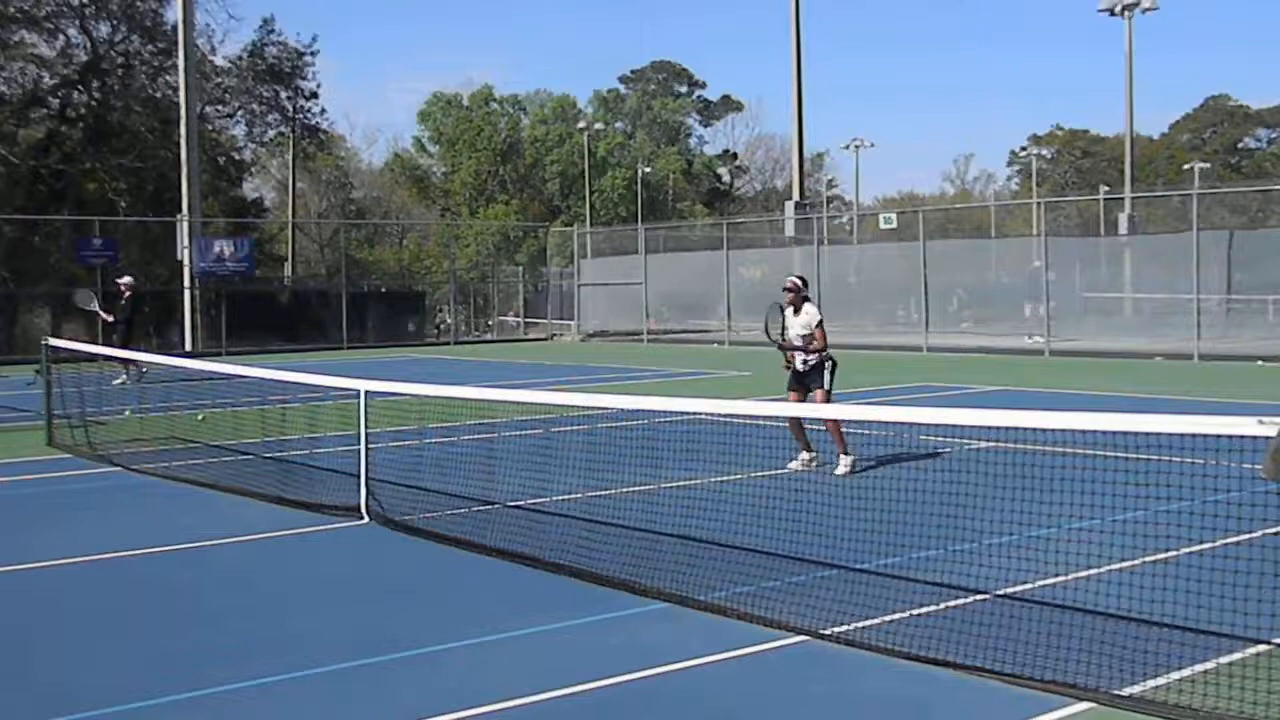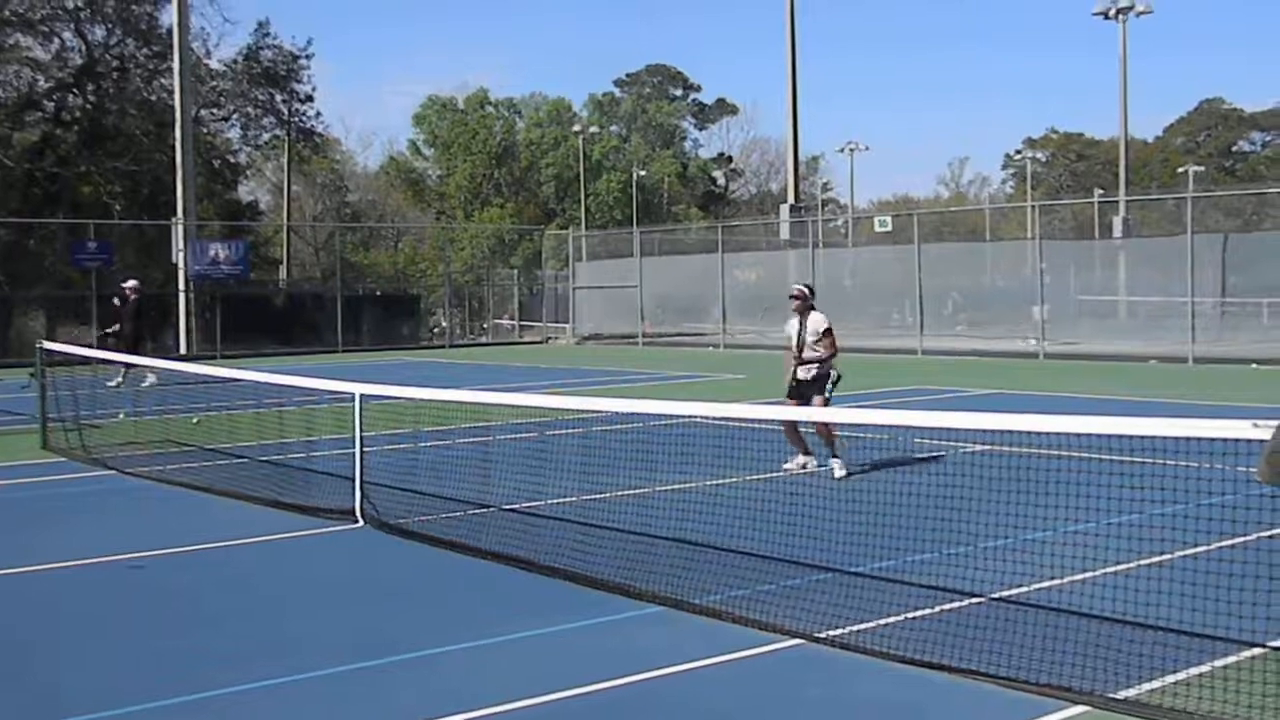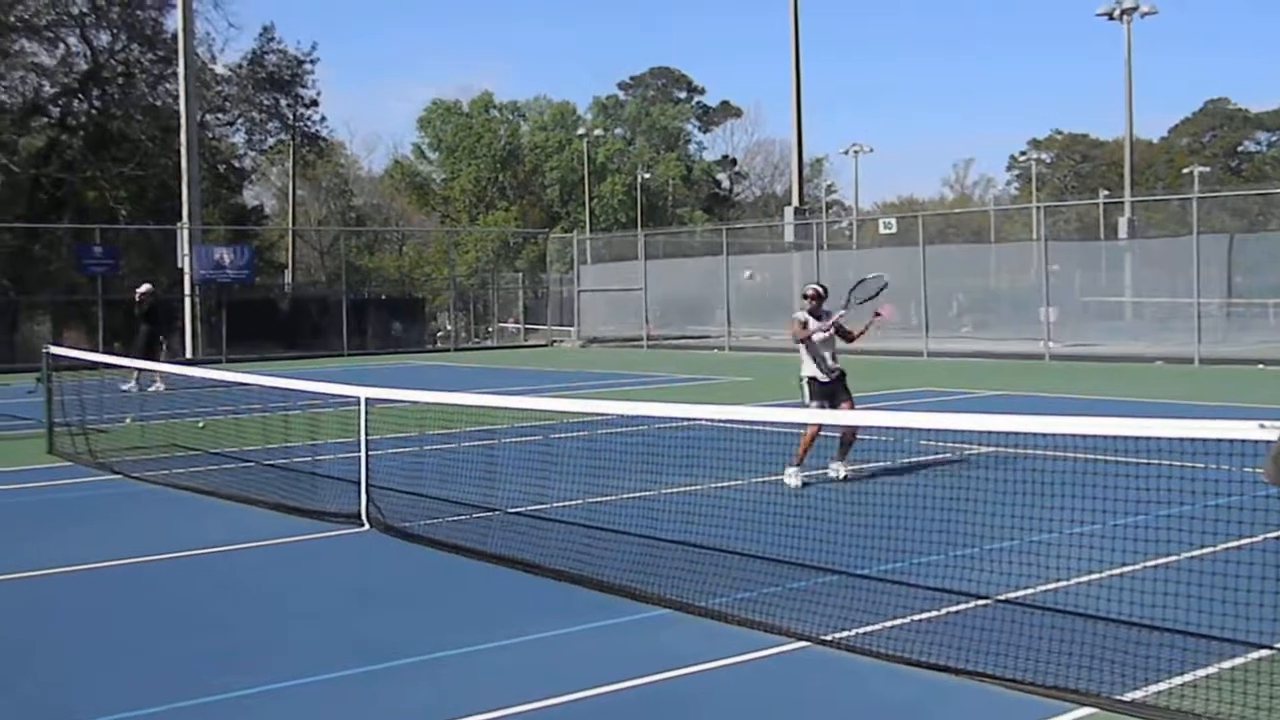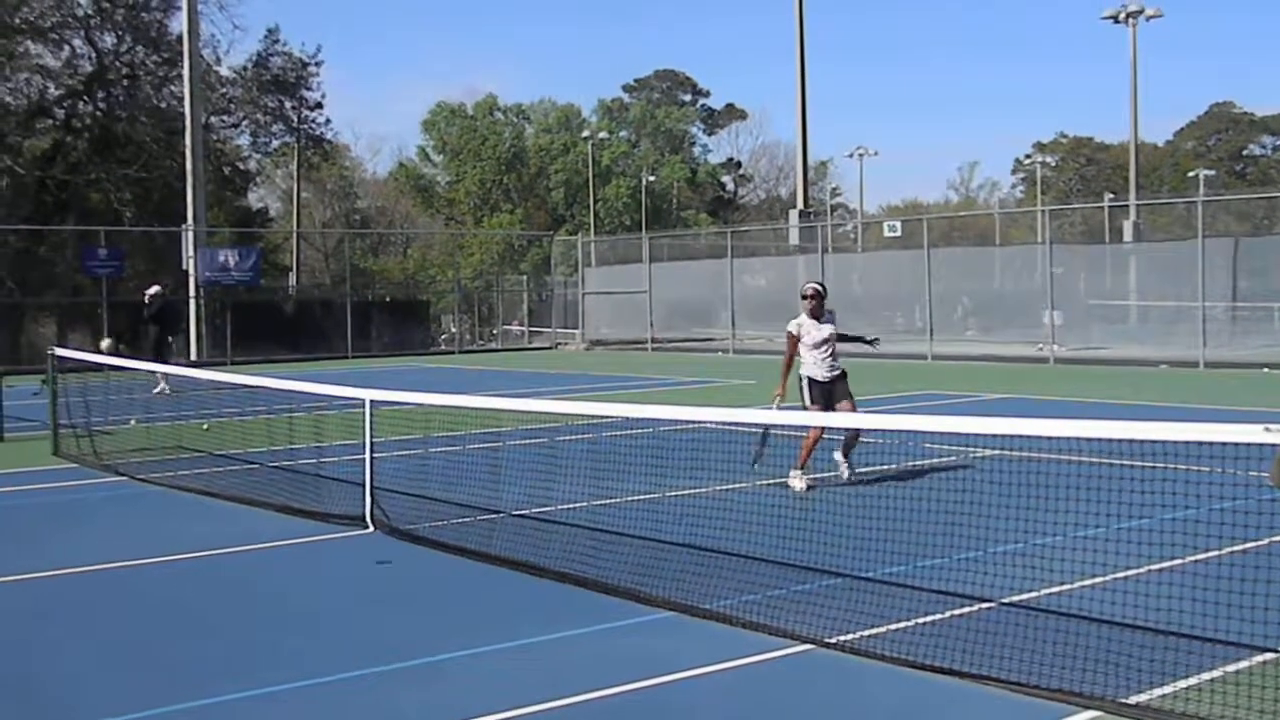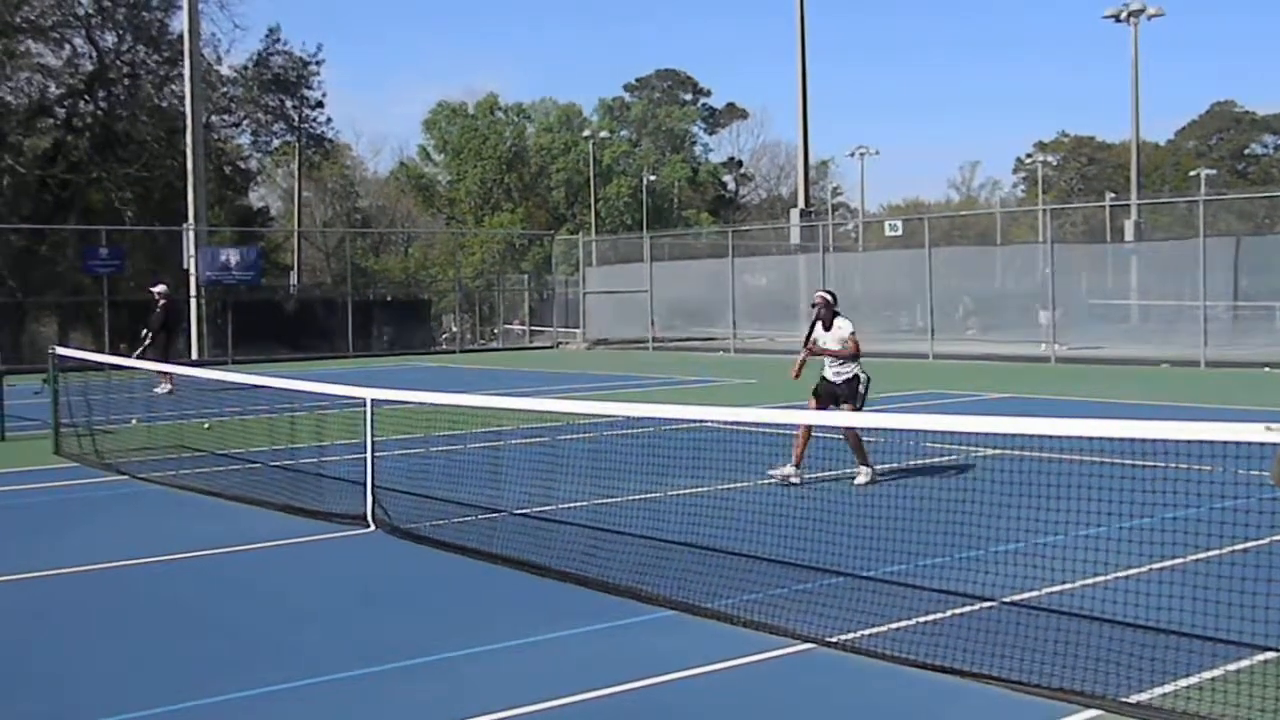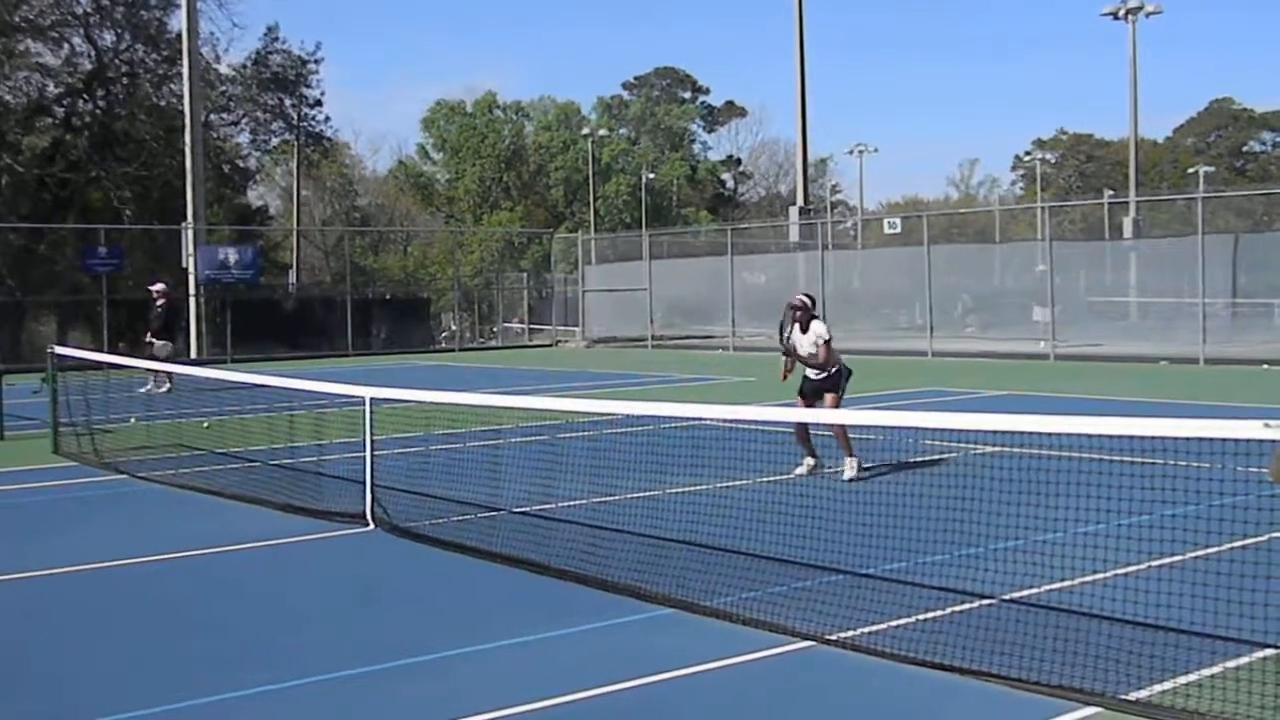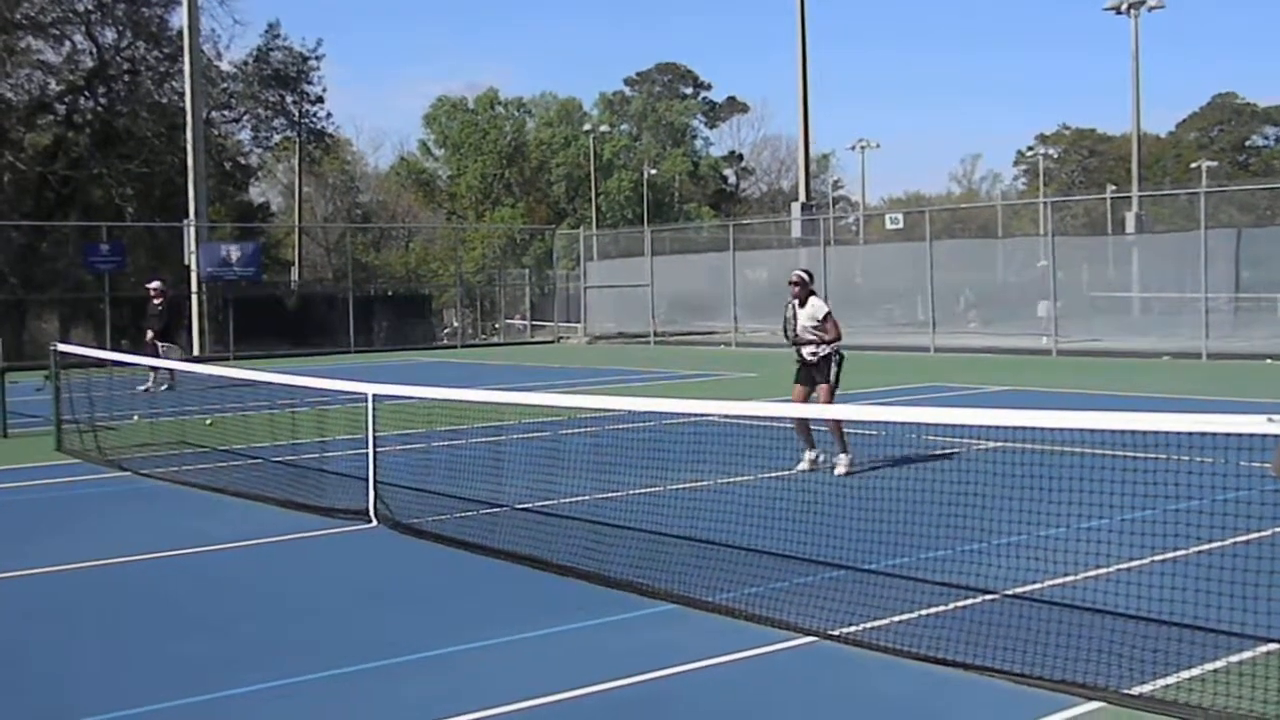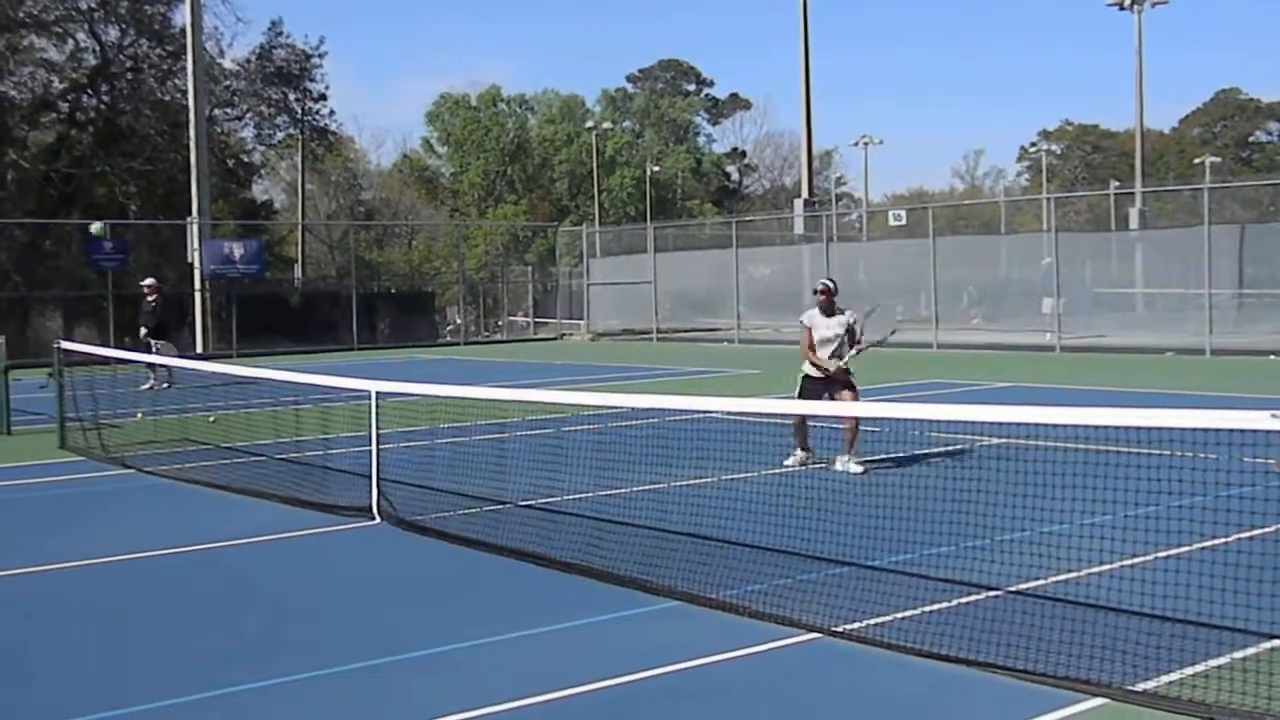
dt=0.4s
person 1, frame 1
left shoulder: (812, 313)
right shoulder: (787, 312)
left elbow: (822, 346)
left wrist: (795, 348)
right wrist: (790, 357)
left hip: (819, 366)
right hip: (800, 368)
right knee: (792, 415)
left ankle: (845, 457)
right ankle: (807, 455)
person 1, frame 2
left shoulder: (820, 320)
right shoulder: (792, 324)
left elbow: (832, 351)
left wrist: (808, 359)
right wrist: (791, 372)
left hip: (823, 376)
right hip: (802, 378)
left knee: (818, 421)
right knee: (788, 422)
left ankle: (835, 459)
right ankle: (806, 457)
person 1, frame 3
left shoulder: (827, 316)
right shoulder: (801, 318)
left elbow: (849, 338)
right elbow: (797, 336)
left wrist: (871, 321)
right wrist: (821, 327)
left hip: (836, 377)
right hip: (814, 379)
left knee: (851, 424)
right knee: (816, 425)
left ankle: (838, 464)
right ankle: (792, 469)
person 1, frame 4
left shoulder: (829, 316)
right shoulder: (797, 324)
right elbow: (789, 356)
left wrist: (862, 339)
right wrist: (782, 385)
left hip: (835, 378)
right hip: (812, 380)
right knee: (817, 430)
left ankle: (843, 456)
right ankle: (797, 473)
person 1, frame 5
left shoulder: (844, 325)
right shoulder: (816, 328)
left elbow: (855, 354)
right elbow: (807, 352)
left wrist: (825, 351)
right wrist: (799, 366)
left hip: (851, 380)
right hip: (828, 380)
left knee: (847, 427)
left ankle: (865, 468)
right ankle: (793, 469)
person 1, frame 6
left shoulder: (819, 329)
right shoulder: (794, 329)
left elbow: (824, 364)
right elbow: (791, 352)
left wrist: (798, 358)
right wrist: (787, 367)
left hip: (833, 375)
right hip: (810, 377)
right knee: (799, 421)
left ankle: (851, 460)
right ankle: (811, 459)
person 1, frame 7
left shoulder: (818, 306)
right shoulder: (792, 306)
left elbow: (836, 335)
left wrist: (811, 341)
right wrist: (797, 342)
left hip: (826, 359)
right hip: (806, 360)
left ankle: (843, 455)
right ankle: (812, 453)
person 1, frame 8
left shoulder: (847, 317)
right shoulder: (809, 317)
left elbow: (853, 345)
right elbow: (807, 352)
left wrist: (855, 351)
right wrist: (829, 368)
left hip: (840, 374)
right hip: (813, 375)
right knee: (799, 420)
left ankle: (845, 458)
right ankle: (803, 451)
